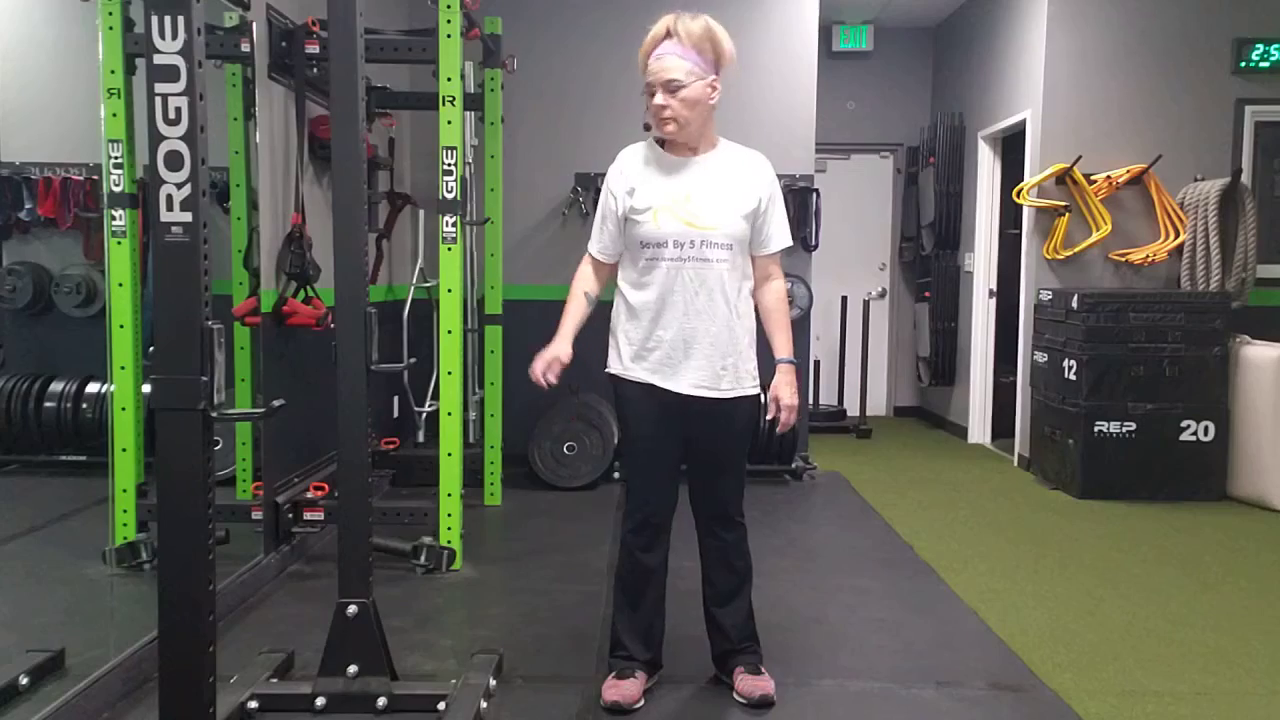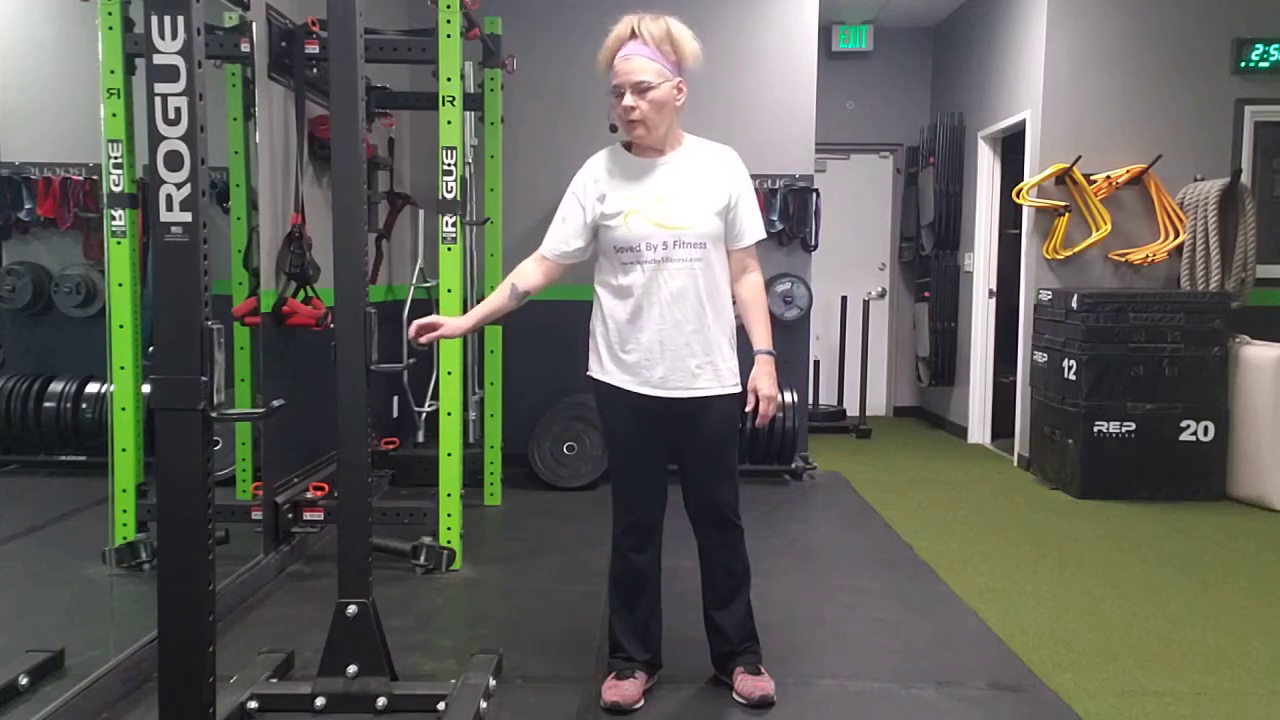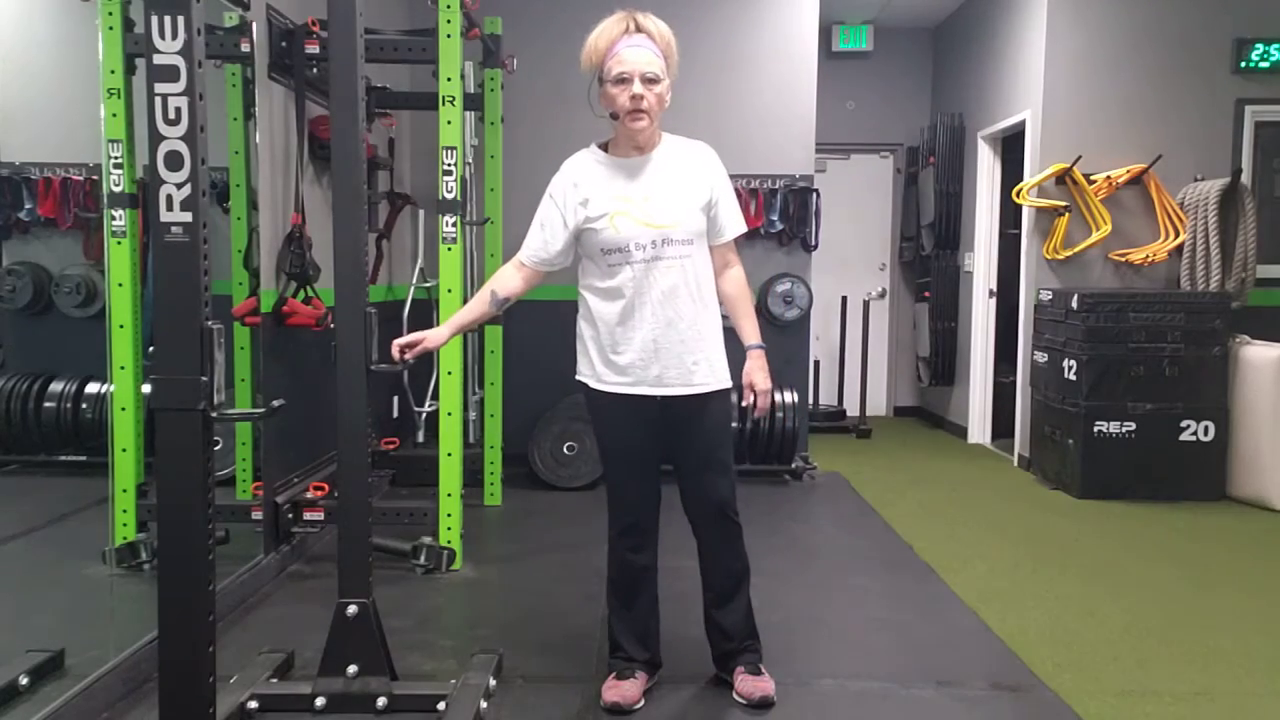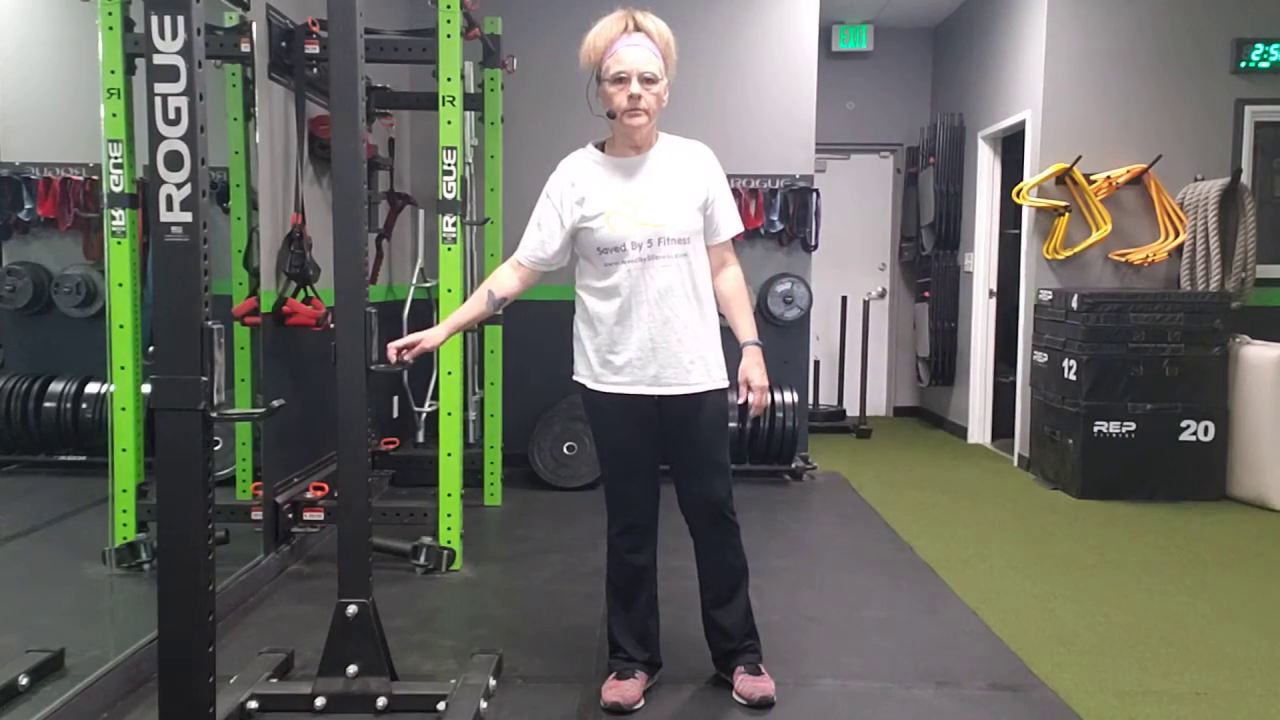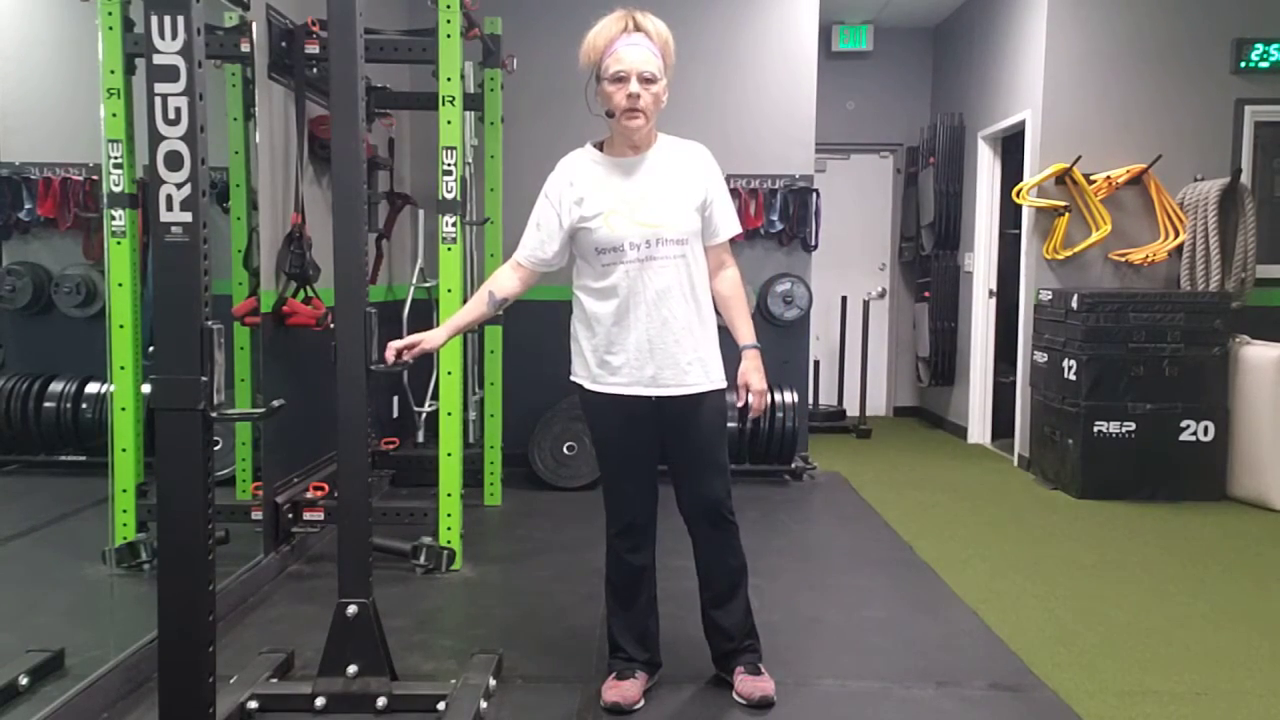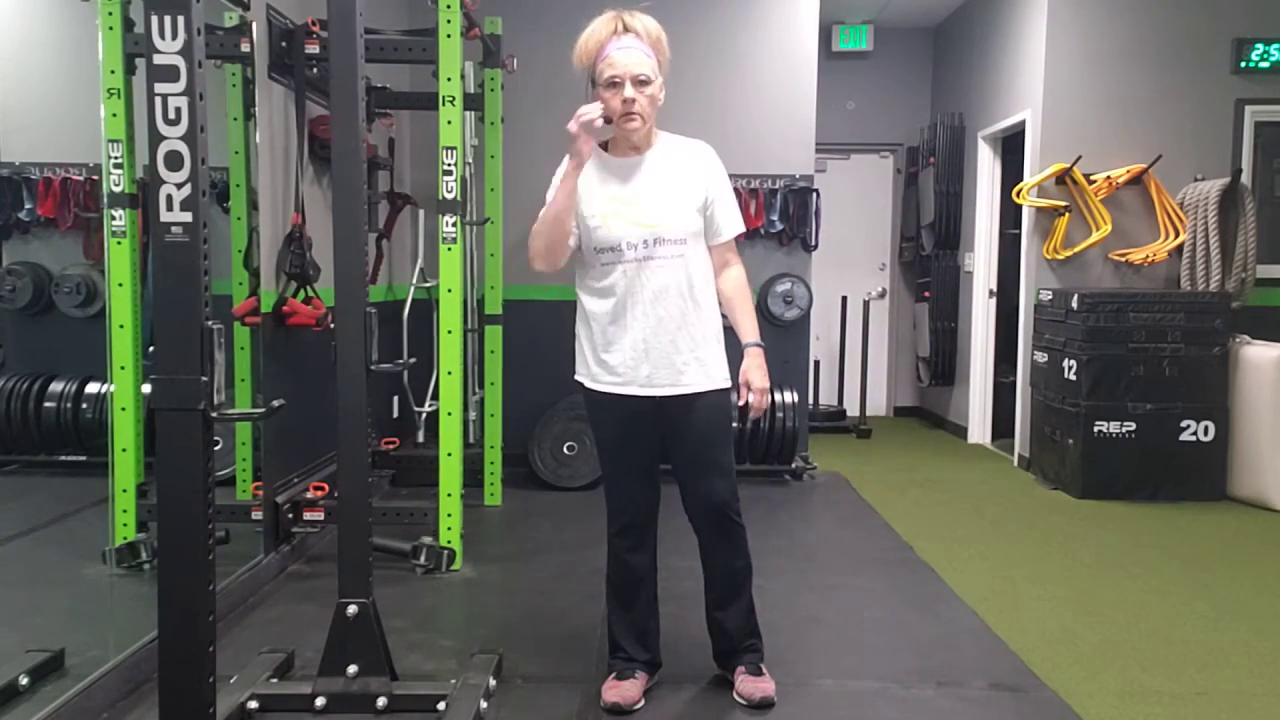
dt=0.5s
person 1, frame 1
left shoulder: (750, 172)
right shoulder: (631, 167)
left elbow: (767, 280)
right elbow: (597, 267)
left wrist: (786, 365)
right wrist: (563, 339)
left hip: (724, 383)
right hip: (644, 378)
left knee: (723, 521)
right knee: (645, 522)
left ankle: (738, 655)
right ankle: (632, 658)
person 1, frame 2
left shoulder: (720, 166)
right shoulder: (600, 173)
left elbow: (744, 273)
right elbow: (544, 264)
left wrist: (763, 357)
right wrist: (467, 320)
left hip: (708, 382)
right hip: (626, 382)
left knee: (718, 520)
right knee: (634, 524)
left ankle: (739, 656)
right ankle: (633, 659)
person 1, frame 3
left shoulder: (699, 163)
right shoulder: (580, 175)
left elbow: (726, 267)
right elbow: (523, 269)
left wrist: (755, 350)
right wrist: (445, 329)
left hip: (699, 378)
right hip: (618, 383)
left knee: (717, 517)
right knee: (631, 525)
left ankle: (739, 655)
right ankle: (632, 659)
person 1, frame 4
left shoulder: (695, 162)
right shoulder: (576, 174)
left elbow: (723, 265)
right elbow: (521, 268)
left wrist: (751, 348)
right wrist: (443, 329)
left hip: (696, 378)
right hip: (615, 382)
left knee: (714, 516)
right knee: (629, 525)
left ankle: (739, 654)
right ankle: (632, 658)
person 1, frame 5
left shoulder: (694, 163)
right shoulder: (574, 174)
left elbow: (721, 267)
right elbow: (521, 270)
left wrist: (749, 349)
right wrist: (443, 331)
left hip: (694, 378)
right hip: (613, 382)
left knee: (712, 515)
right knee: (629, 525)
left ankle: (740, 654)
right ankle: (632, 659)
person 1, frame 6
left shoulder: (696, 161)
right shoulder: (580, 169)
left elbow: (726, 266)
right elbow: (545, 262)
left wrist: (753, 349)
right wrist: (574, 165)
left hip: (696, 377)
right hip: (614, 381)
left knee: (717, 515)
right knee: (630, 524)
left ankle: (742, 653)
right ankle: (632, 659)
